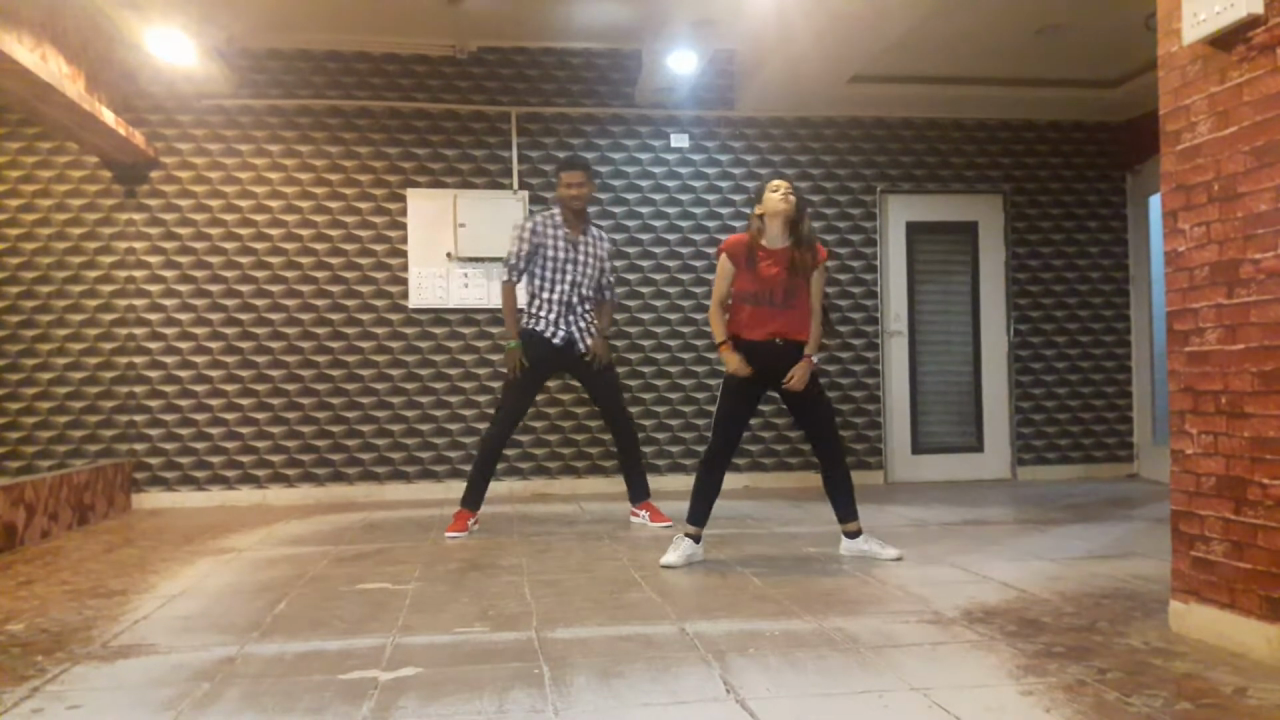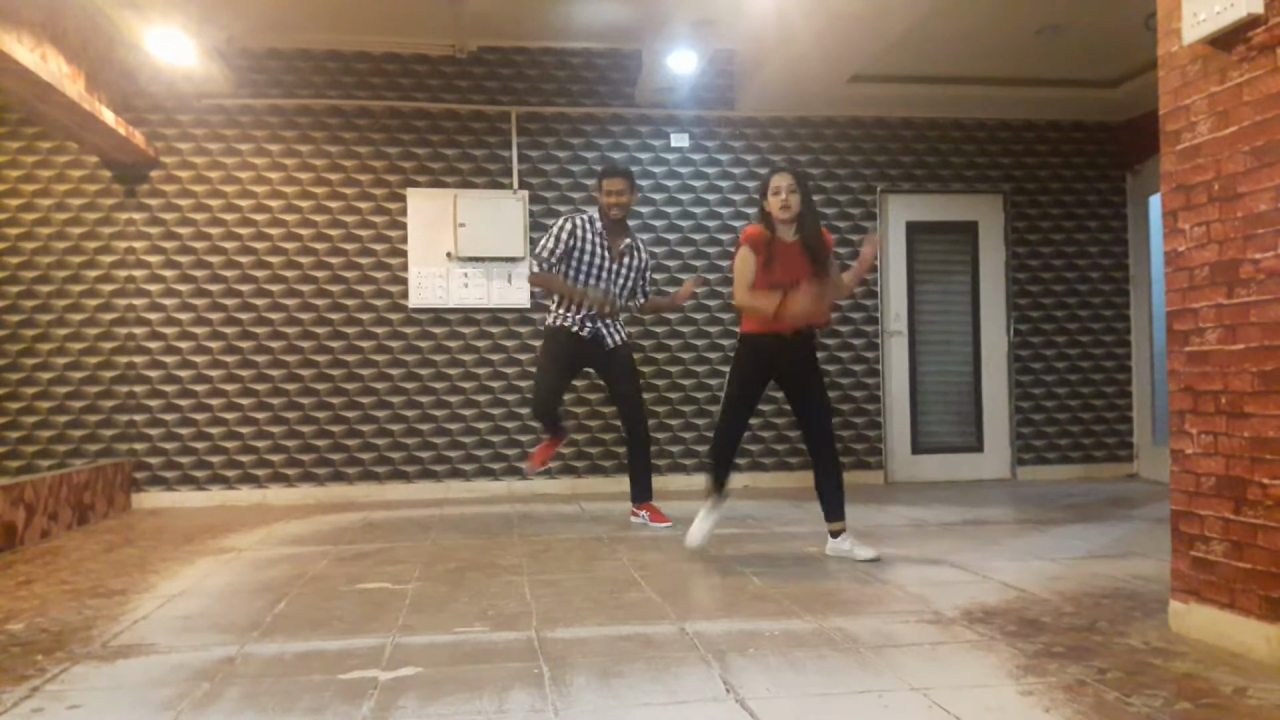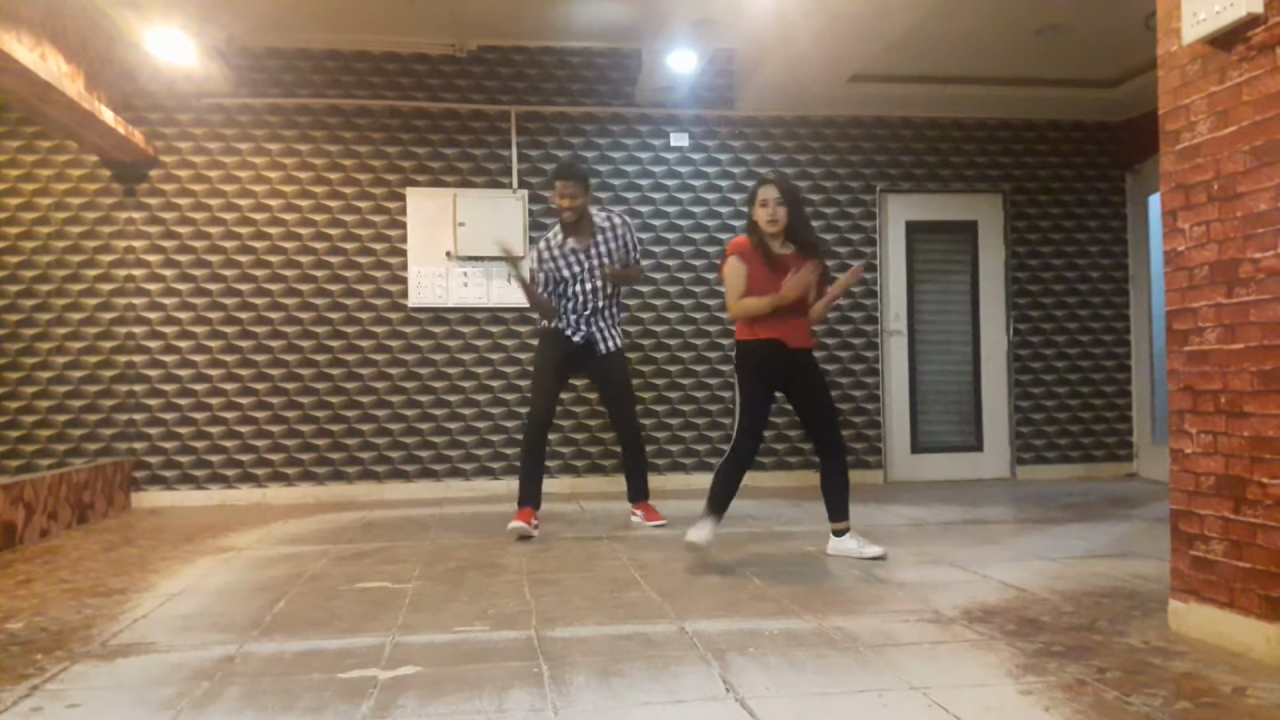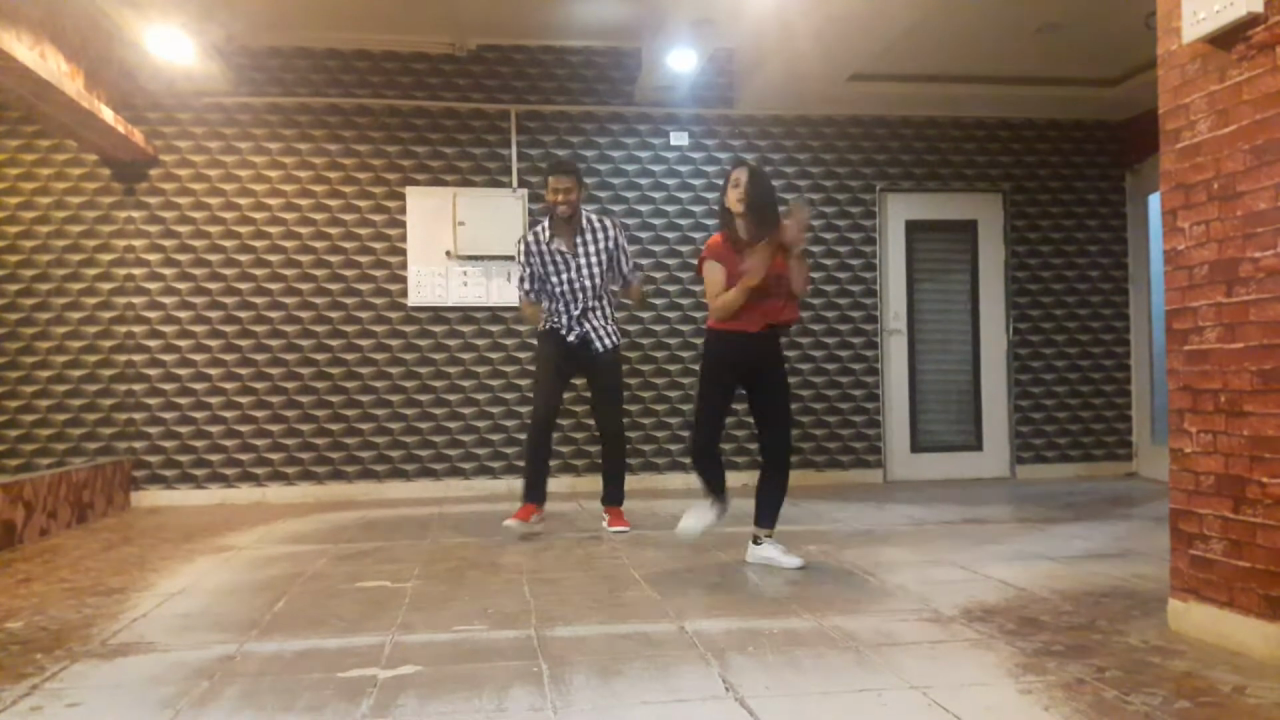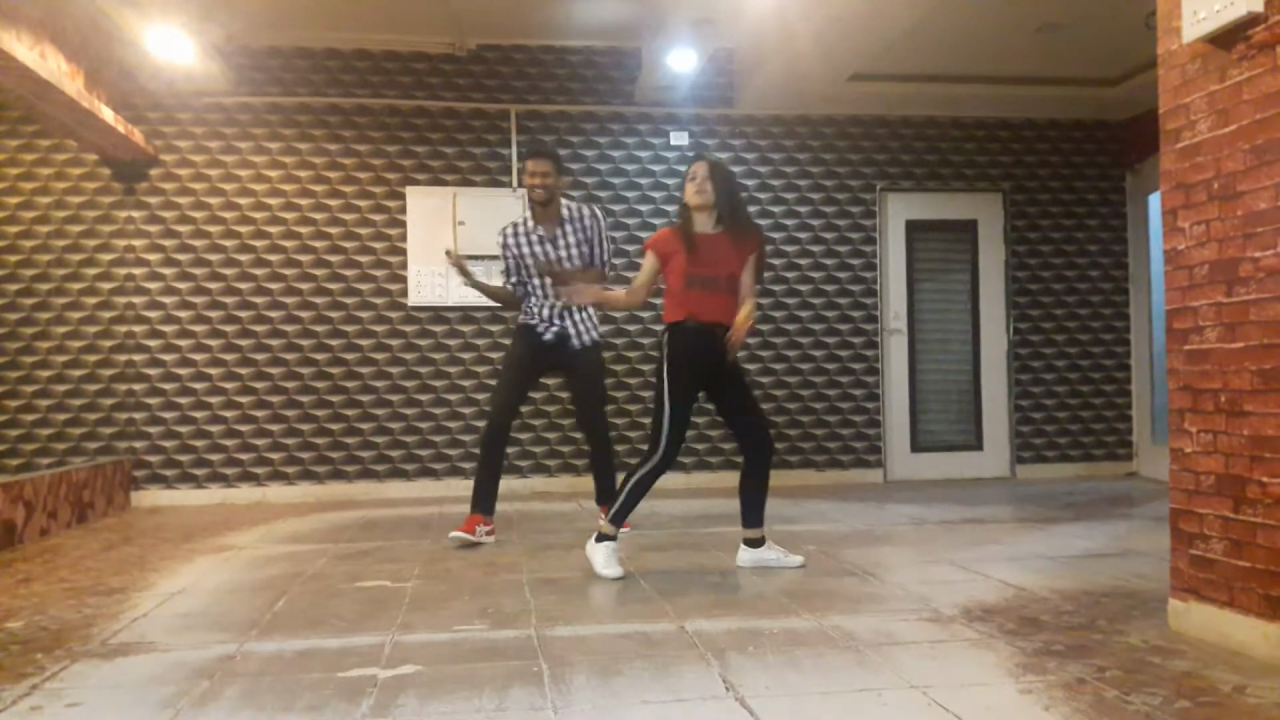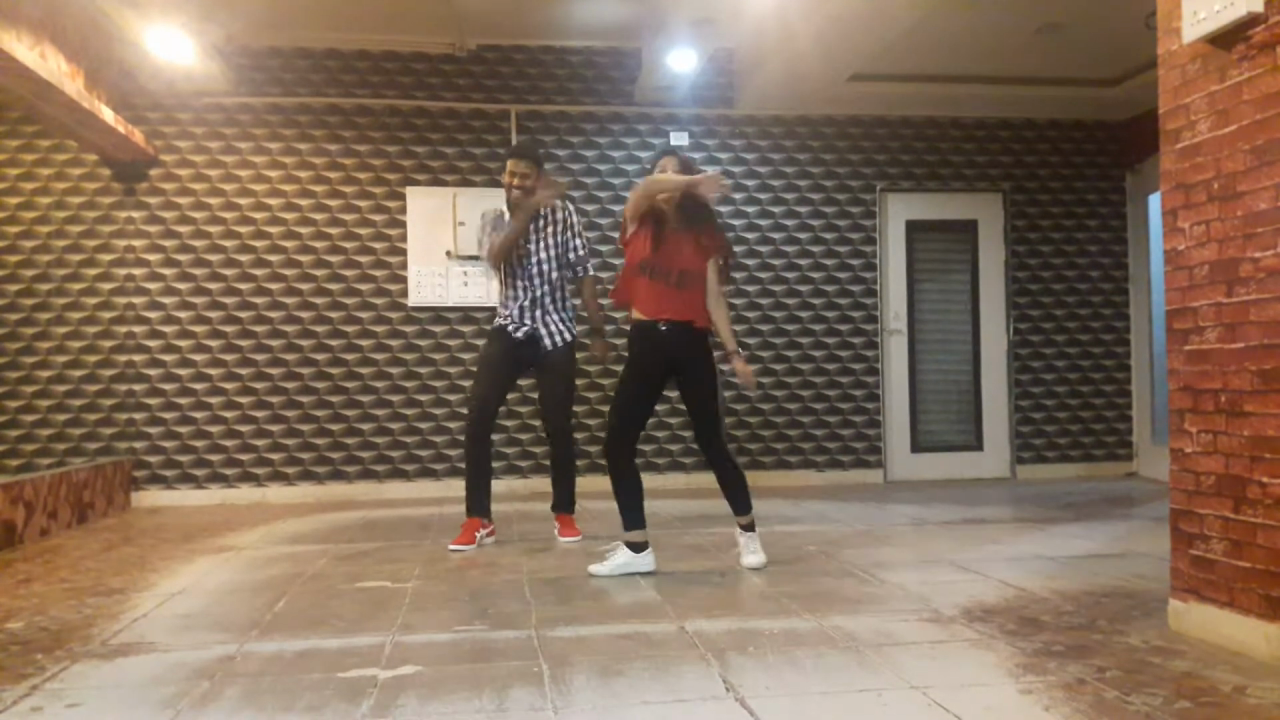
dt=0.3s
person 1, frame 1
left shoulder: (809, 254)
right shoulder: (736, 249)
left elbow: (815, 314)
right elbow: (717, 304)
left wrist: (807, 361)
right wrist: (724, 346)
left hip: (792, 356)
right hip: (748, 355)
left knee: (829, 445)
right knee: (719, 448)
left ankle: (854, 536)
right ankle: (690, 540)
person 1, frame 2
left shoulder: (818, 242)
right shoulder: (754, 239)
left elbow: (836, 292)
right elbow: (741, 295)
left wrist: (862, 266)
right wrist: (784, 304)
left hip: (800, 349)
right hip: (757, 347)
left knee: (822, 442)
right knee: (726, 433)
left ankle: (838, 536)
right ankle: (714, 502)
person 1, frame 3
left shoulder: (807, 255)
right shoulder: (741, 251)
left elbow: (810, 317)
right elbow: (737, 309)
left wrist: (838, 290)
right wrist: (781, 297)
left hip: (797, 357)
right hip: (756, 355)
left knee: (832, 442)
right knee: (747, 441)
left ankle: (841, 535)
right ankle: (708, 522)
person 1, frame 4
left shoulder: (780, 238)
right shoulder: (717, 248)
left elbow: (800, 290)
right elbow: (717, 309)
left wrist: (795, 247)
right wrist: (749, 279)
left hip: (767, 349)
right hip: (724, 348)
left knee: (777, 448)
right knee: (704, 439)
left ankle: (762, 541)
right ankle: (715, 499)
person 1, frame 5
left shoulder: (742, 240)
right shoulder: (668, 239)
left elbow: (747, 295)
right elbow: (634, 295)
left wrist: (746, 316)
right wrist: (598, 295)
left hip: (721, 350)
right hip: (683, 345)
left knee: (758, 444)
right knee: (665, 449)
left ankle: (755, 545)
right ankle: (604, 539)
person 1, frame 6
left shoulder: (704, 237)
right shoulder: (640, 222)
left elbow: (714, 300)
right elbow: (645, 190)
left wrist: (735, 354)
right wrist: (694, 182)
left hip: (692, 343)
right hip: (646, 342)
left knee: (713, 446)
right knee: (617, 445)
left ankle: (747, 531)
right ankle: (636, 547)
person 2, frame 1
left shoulder: (601, 239)
right shoulder: (535, 229)
right elbow: (510, 283)
left wrist: (603, 337)
right wrist: (512, 341)
left hip: (585, 340)
right hip: (540, 337)
left knee: (620, 421)
right knee: (502, 424)
left ankle: (641, 504)
right ankle: (468, 510)
person 2, frame 2
left shoulder: (636, 246)
right shoulder: (572, 227)
left elbow: (637, 304)
right elbow: (536, 273)
left wrist: (674, 300)
right wrist: (582, 294)
left hip: (608, 335)
right hip: (566, 331)
left knee: (636, 420)
right knee: (544, 402)
left ankle: (642, 503)
right ankle: (555, 434)
person 2, frame 3
left shoulder: (616, 225)
right shoulder: (547, 248)
left elbow: (637, 268)
right elbow: (546, 309)
left wrist: (621, 276)
right wrist: (523, 279)
left hip: (605, 339)
right hip: (560, 337)
left knee: (627, 424)
right knee: (539, 418)
left ankle: (640, 503)
right ankle: (527, 510)
person 2, frame 4
left shoulder: (606, 228)
right shoulder: (531, 243)
left elbow: (630, 281)
right elbow: (529, 300)
left wrist: (637, 291)
right wrist: (533, 313)
left hip: (600, 337)
right hip: (557, 337)
left knee: (611, 426)
right knee: (543, 415)
left ankle: (613, 507)
right ankle: (532, 504)
person 2, frame 5
left shoulder: (587, 218)
right shoulder: (513, 234)
left elbow: (605, 275)
right elbow: (516, 298)
left wrist: (575, 277)
right wrist: (473, 282)
left hip: (579, 335)
right hip: (533, 334)
left knee: (595, 425)
right knee: (498, 420)
left ankle: (608, 504)
right ankle: (480, 517)
person 2, frame 6
left shoulder: (562, 213)
right shoulder: (495, 221)
left elbow: (582, 273)
right elbow: (500, 256)
left wrist: (597, 329)
right wrist: (533, 208)
left hip: (554, 334)
right hip: (508, 332)
left knee: (557, 427)
right knee: (478, 421)
left ankle: (564, 514)
right ankle: (478, 520)
